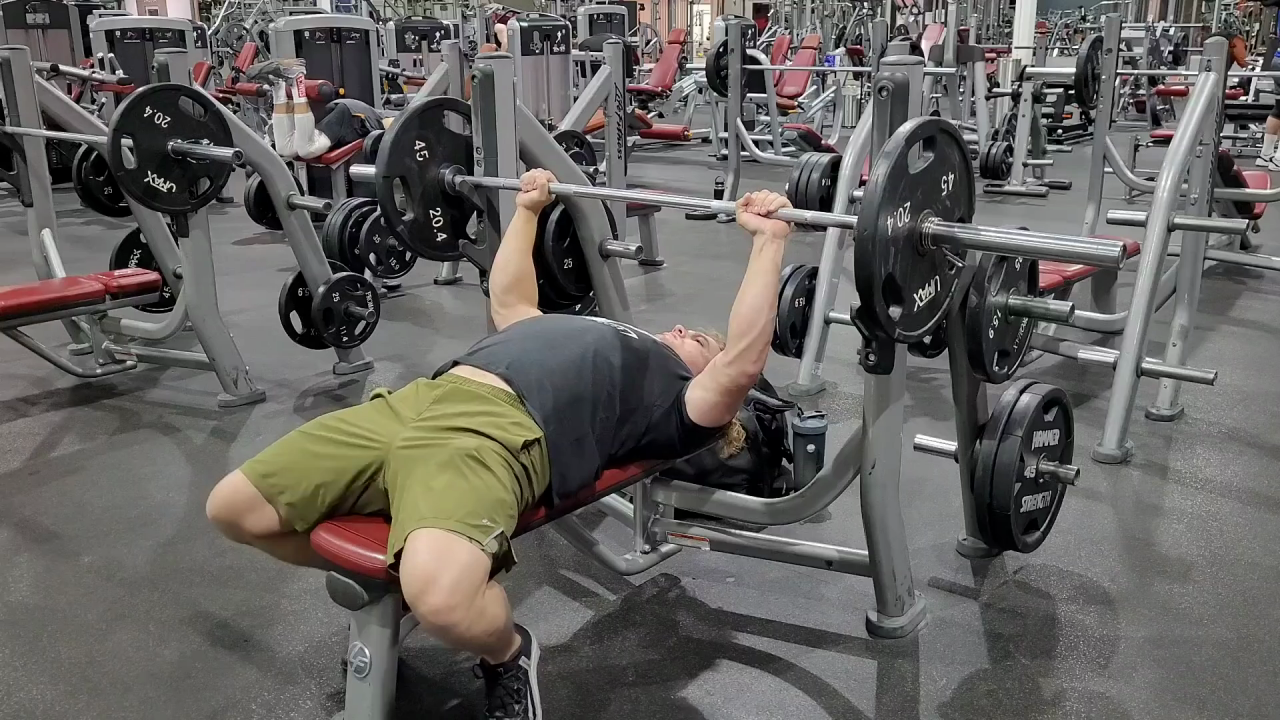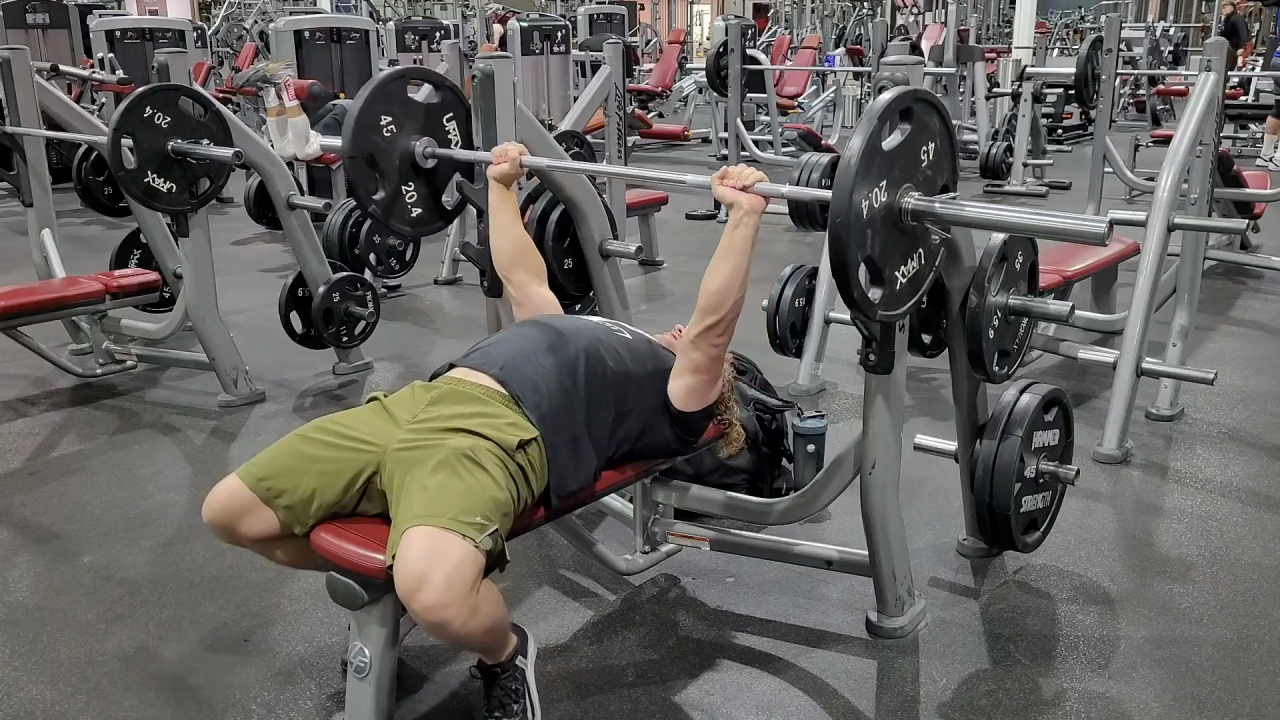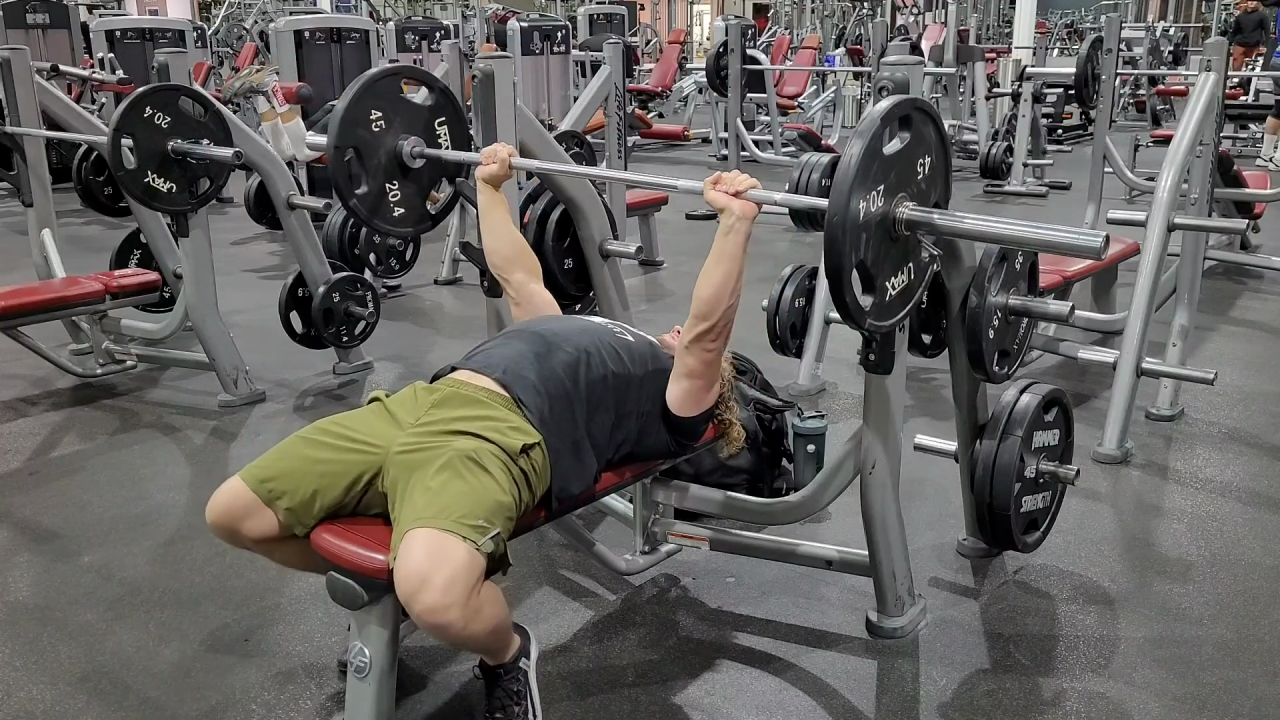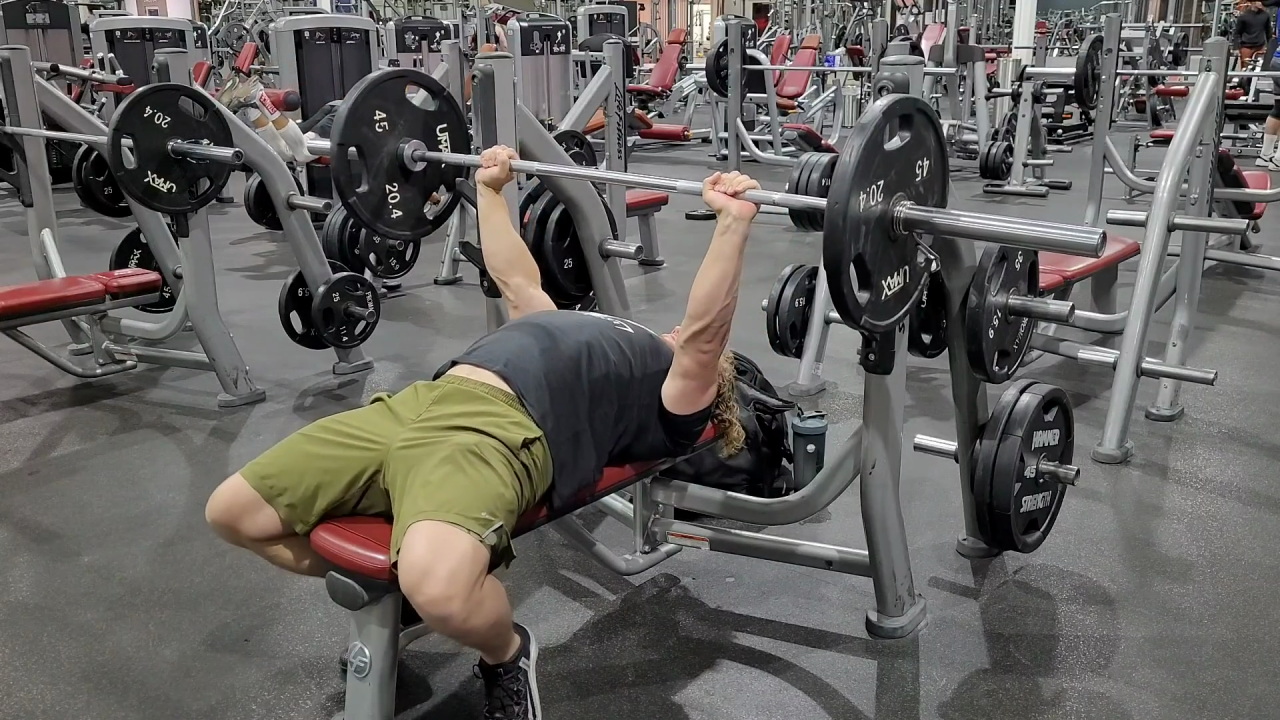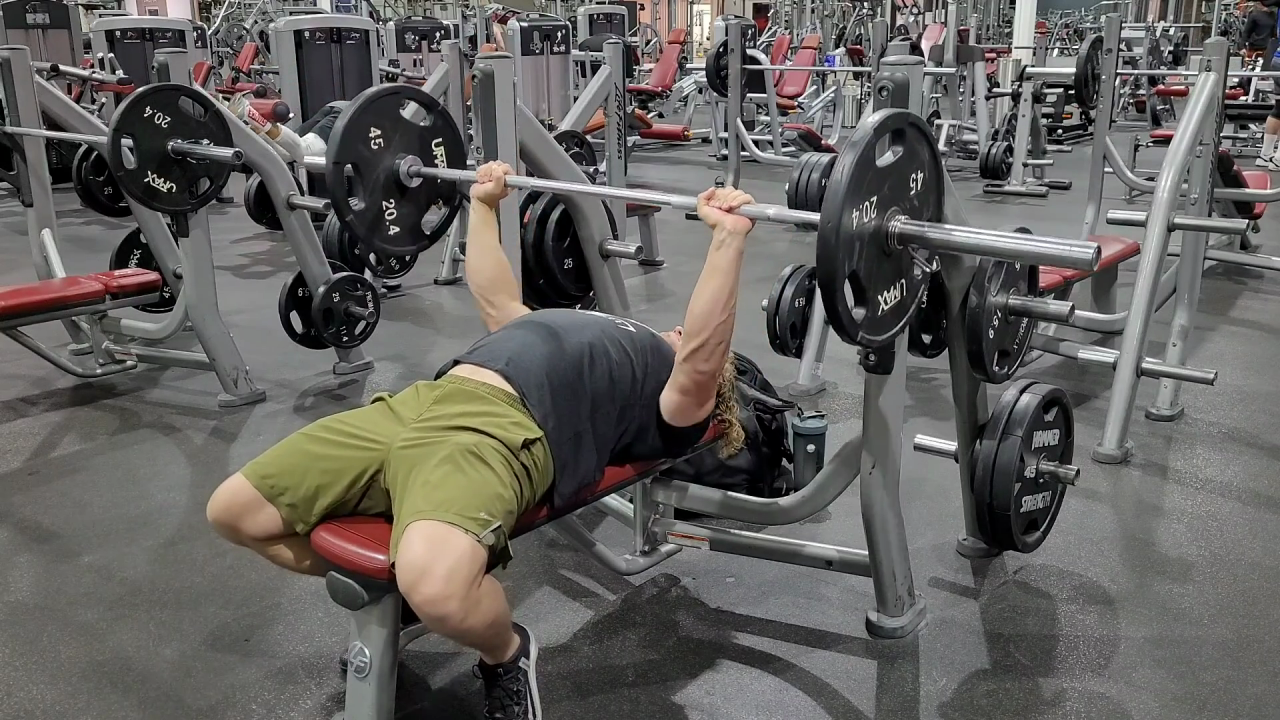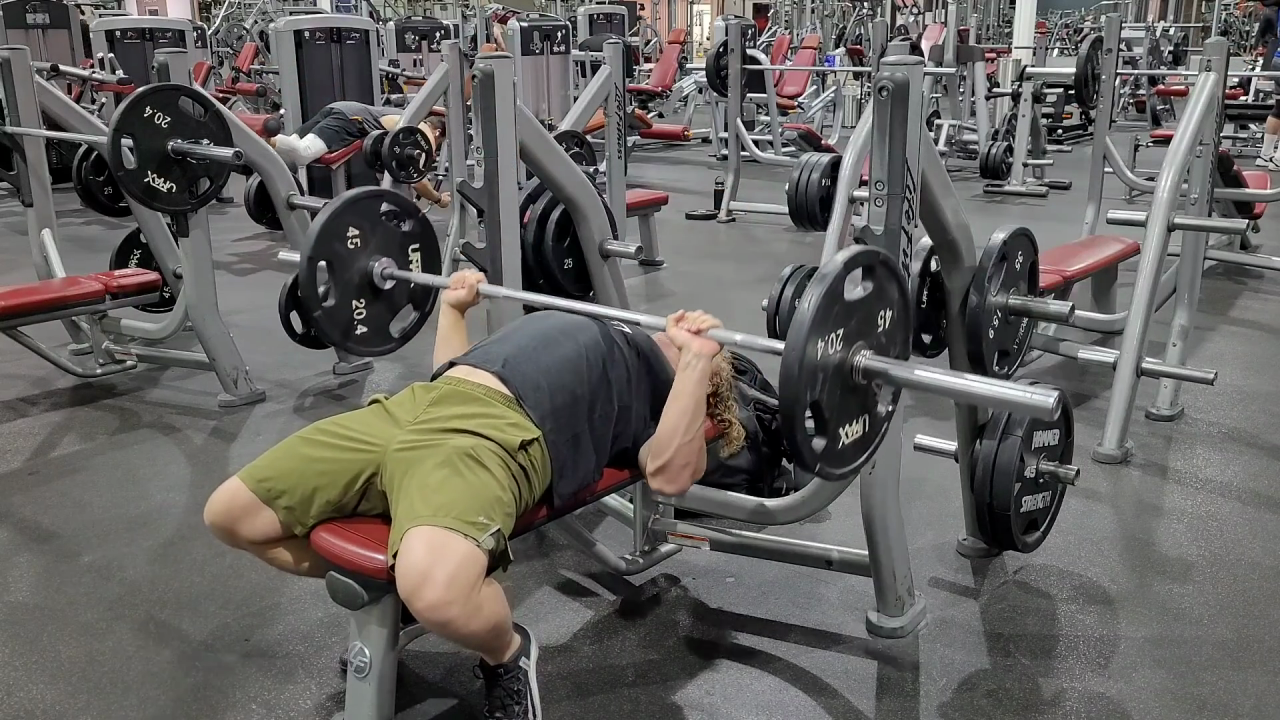
dt=0.5s
person 1, frame 1
left shoulder: (678, 397)
right shoulder: (597, 351)
left elbow: (742, 363)
right elbow: (508, 305)
left wrist: (769, 240)
right wrist: (526, 211)
left hip: (500, 430)
left knee: (439, 598)
right knee: (234, 509)
left ankle: (509, 655)
right ankle: (384, 573)
person 1, frame 2
left shoulder: (676, 400)
right shoulder: (584, 338)
left elbow: (713, 326)
right elbow: (522, 279)
left wrist: (745, 214)
right wrist: (500, 184)
left knee: (435, 595)
right knee: (228, 512)
left ankle: (505, 655)
person 1, frame 3
left shoulder: (676, 396)
right shoulder: (585, 337)
left elbow: (708, 332)
right elbow: (518, 277)
left wrist: (735, 221)
right wrist: (489, 185)
left knee: (434, 597)
right knee: (231, 514)
left ankle: (508, 656)
person 1, frame 4
left shoulder: (676, 399)
right shoulder: (589, 344)
left elbow: (705, 331)
right elbow: (514, 280)
left wrist: (732, 222)
right wrist: (489, 187)
left knee: (440, 590)
right knee: (232, 512)
left ankle: (508, 655)
person 1, frame 5
left shoulder: (676, 401)
right shoulder: (587, 346)
left elbow: (703, 355)
right elbow: (497, 300)
left wrist: (728, 237)
right wrist: (483, 205)
left knee: (435, 589)
right knee: (233, 511)
left ankle: (507, 654)
person 1, frame 6
left shoulder: (668, 387)
right shoulder: (584, 337)
left elbow: (672, 474)
left wrist: (697, 356)
right wrist: (453, 308)
left knee: (437, 593)
right knee: (230, 516)
left ankle: (507, 655)
